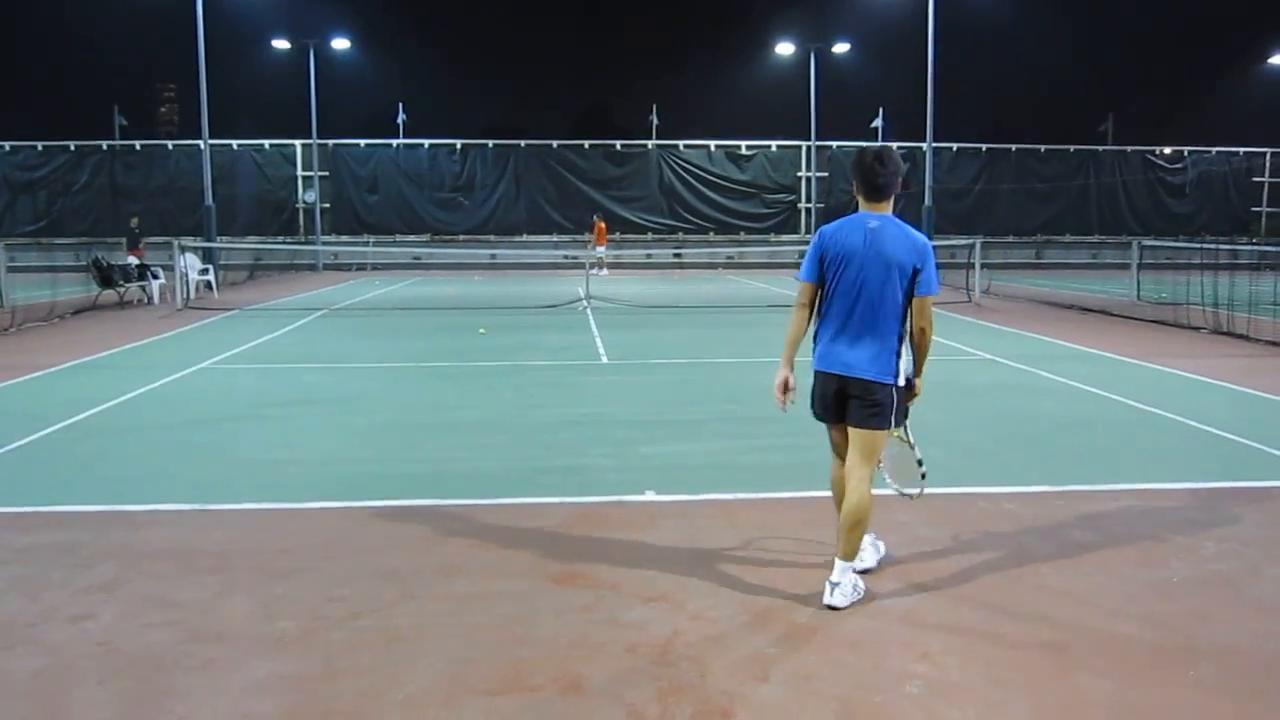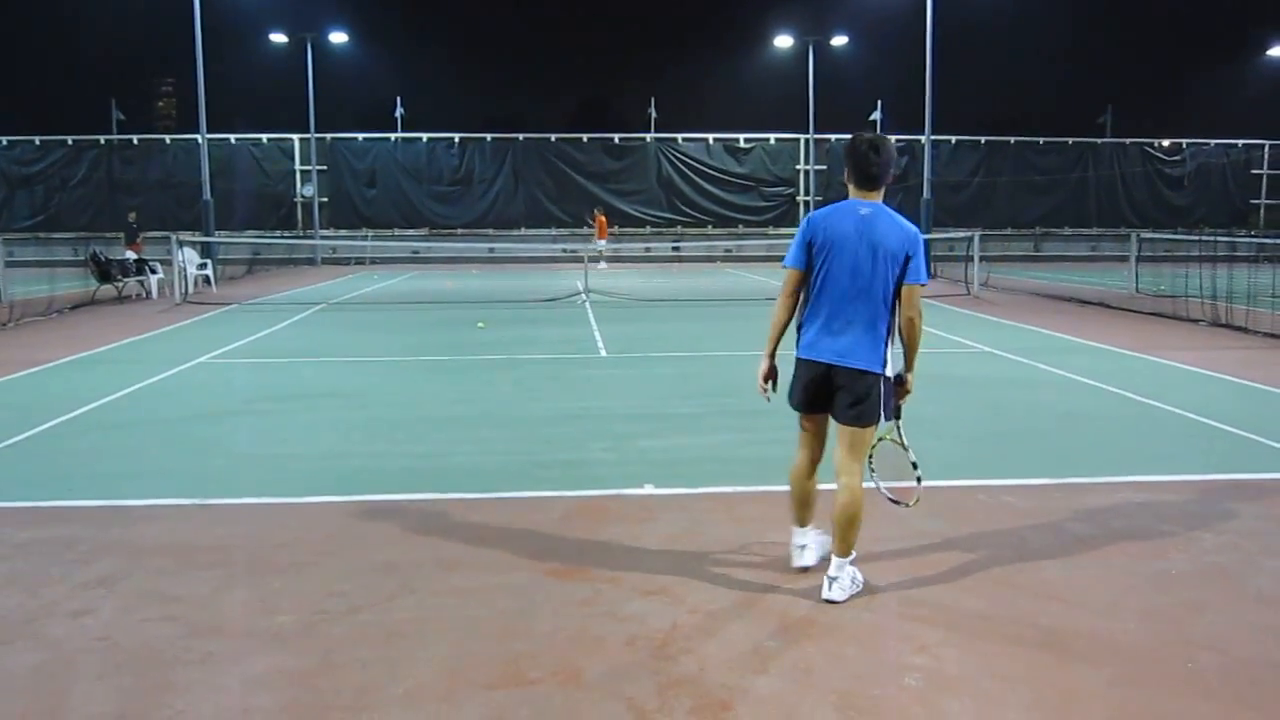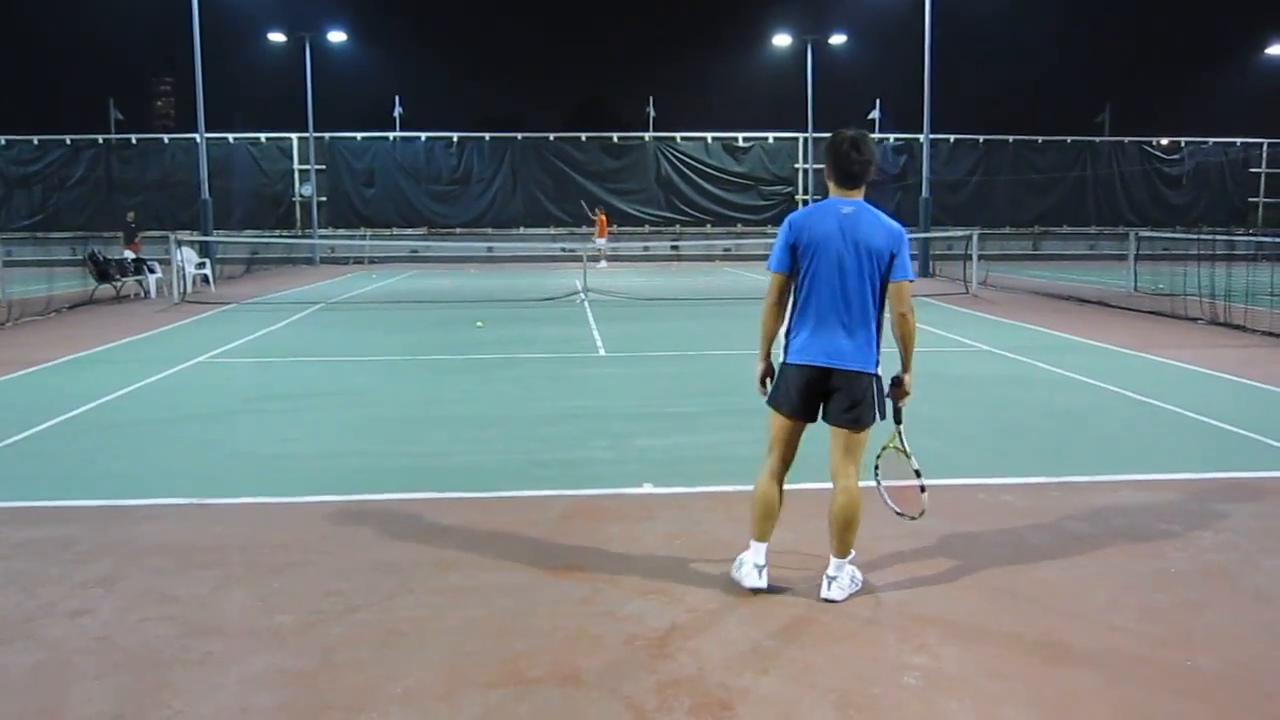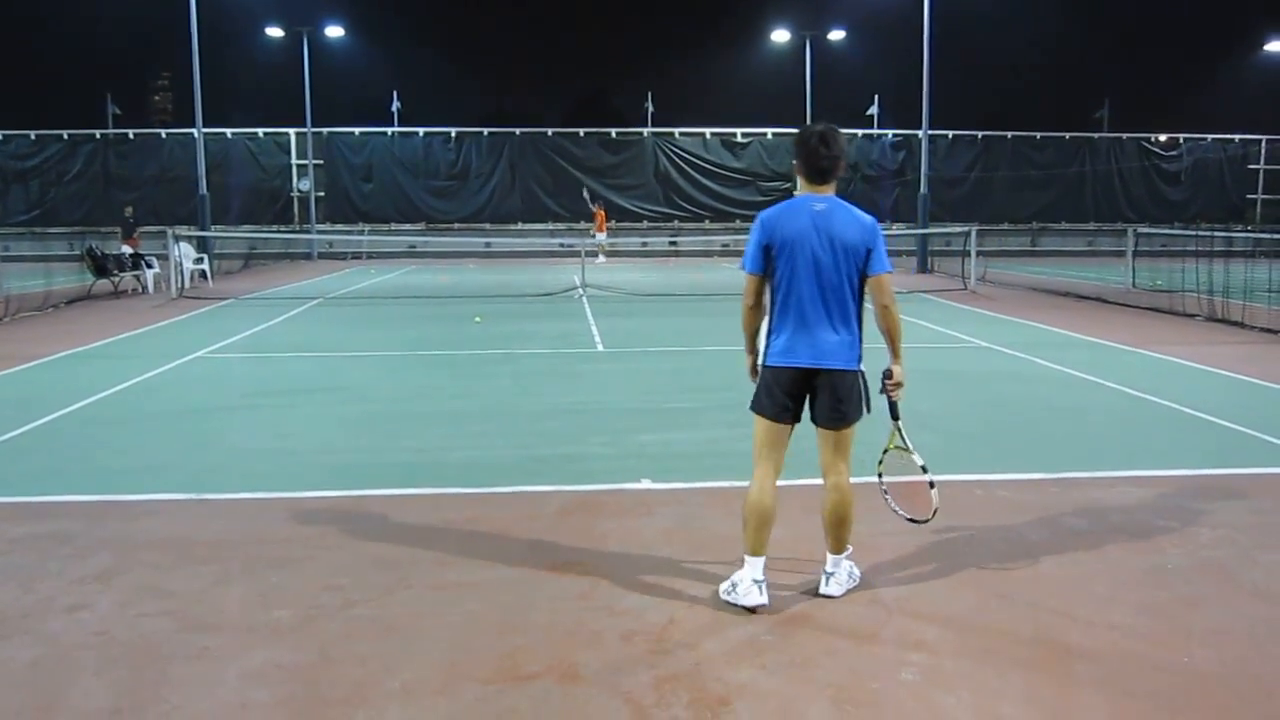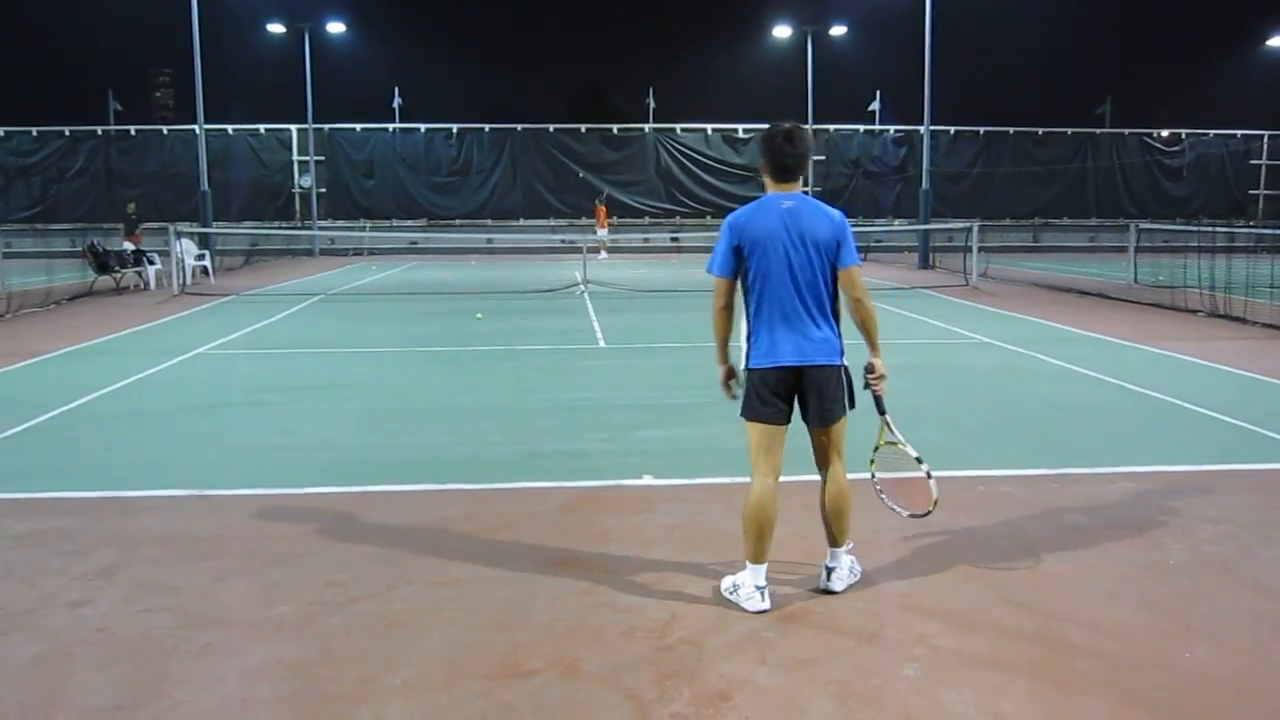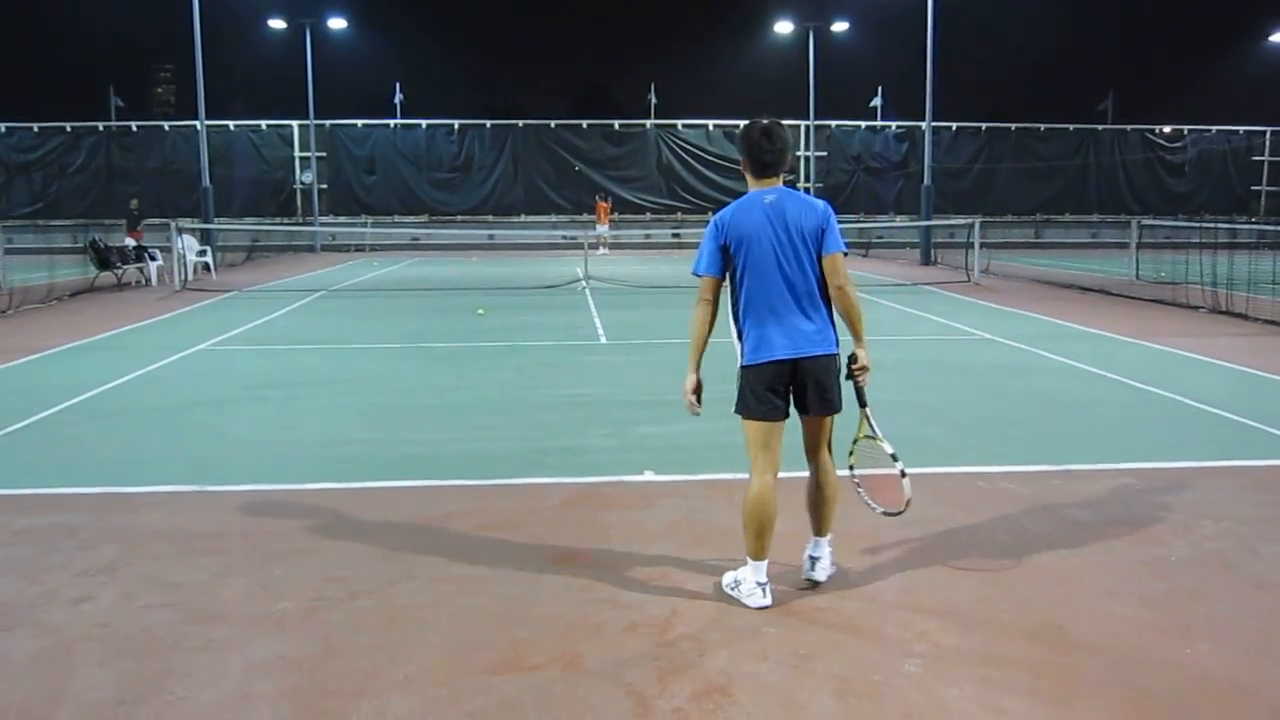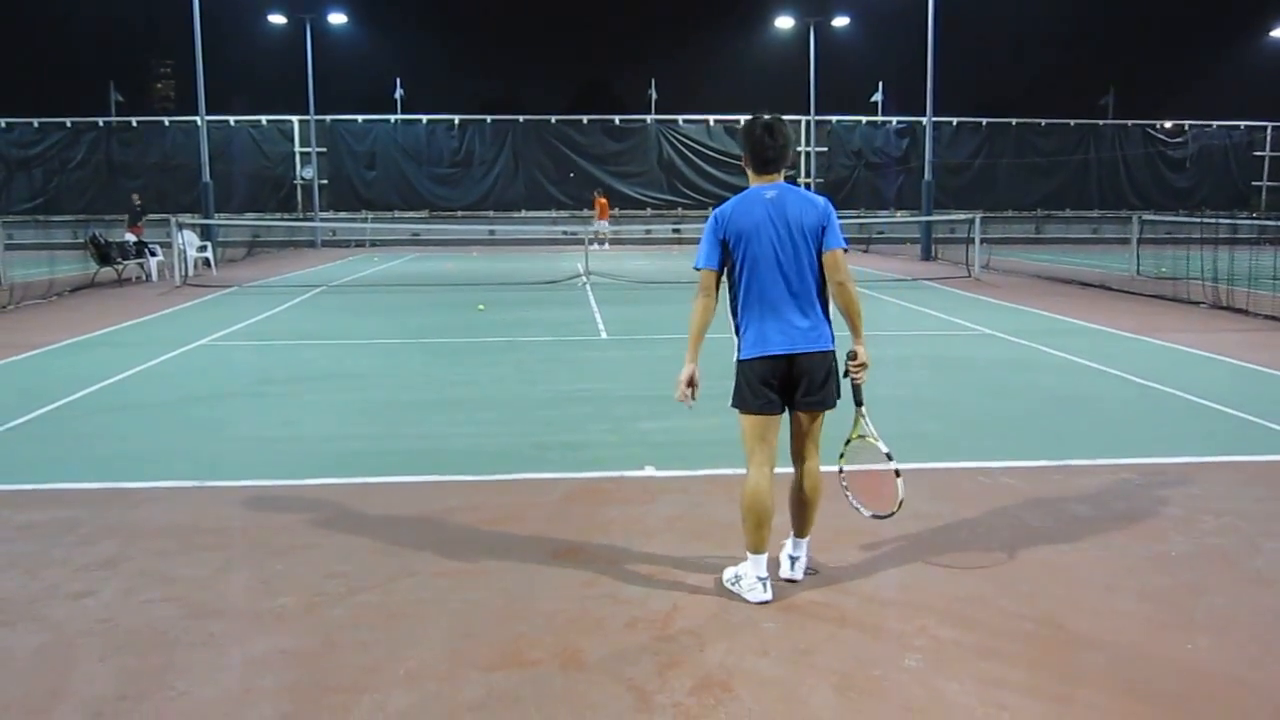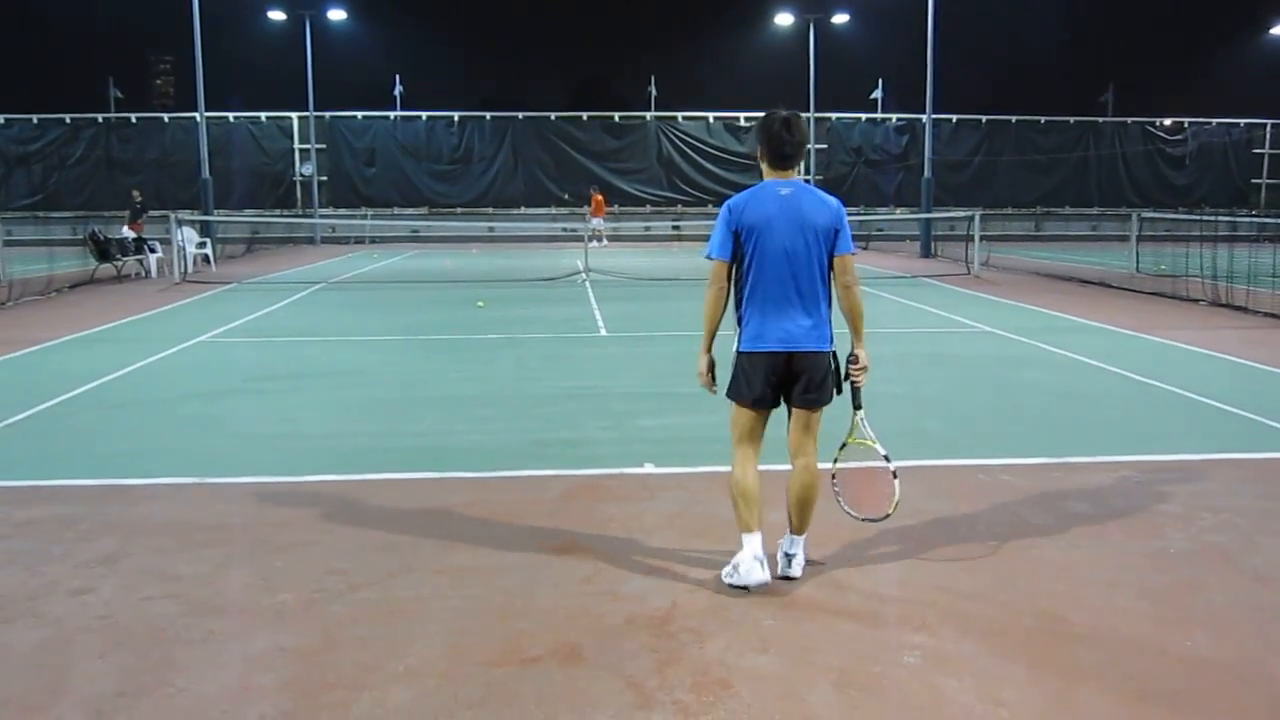
dt=0.2s
person 1, frame 1
left shoulder: (828, 236)
right shoulder: (916, 245)
left elbow: (803, 306)
right elbow: (921, 324)
left wrist: (785, 365)
right wrist: (917, 374)
left hip: (829, 368)
right hip: (879, 374)
left knee: (842, 461)
right knee: (859, 476)
left ankle: (860, 545)
right ankle: (841, 579)
person 1, frame 2
left shoulder: (816, 222)
right shoulder: (907, 235)
left elbow: (789, 295)
right elbow: (910, 315)
left wrist: (768, 353)
right wrist: (909, 370)
left hip: (812, 358)
right hip: (866, 366)
left knee: (807, 450)
right knee: (849, 471)
left ankle: (804, 540)
right ankle: (839, 573)
person 1, frame 3
left shoulder: (798, 223)
right shoulder: (891, 233)
left elbow: (775, 300)
right elbow: (902, 311)
left wrist: (763, 358)
right wrist: (906, 369)
left hip: (801, 361)
right hip: (857, 367)
left knee: (775, 462)
right knee: (846, 473)
left ankle: (755, 561)
right ankle: (839, 573)
person 1, frame 4
left shoulder: (770, 222)
right shoulder: (864, 227)
left elbow: (752, 300)
right elbow: (884, 303)
left wrist: (751, 352)
right wrist: (896, 361)
left hip: (782, 361)
right hip: (839, 364)
left knee: (765, 471)
right knee: (836, 471)
left ankle: (751, 577)
right ankle: (837, 569)
person 1, frame 5
left shoulder: (738, 223)
right shoulder: (833, 222)
left elbow: (722, 303)
right elbow: (856, 295)
left wrist: (723, 359)
right wrist: (875, 352)
left hip: (766, 363)
right hip: (823, 360)
left knee: (764, 475)
right knee: (832, 467)
left ankle: (754, 582)
right ankle: (838, 564)
person 1, frame 6
left shoulder: (725, 223)
right shoulder: (817, 211)
left elbow: (707, 301)
right elbow: (840, 284)
left wrist: (693, 367)
right wrist: (860, 343)
left hip: (761, 359)
right hip: (818, 353)
left knee: (763, 470)
right knee: (821, 458)
left ankle: (755, 578)
right ankle: (819, 555)
person 1, frame 7
left shoulder: (725, 217)
right shoulder: (818, 208)
left elbow: (706, 293)
right elbow: (840, 281)
left wrist: (690, 360)
right wrist: (859, 340)
left hip: (758, 354)
right hip: (815, 351)
left knee: (760, 464)
right knee: (807, 458)
left ankle: (756, 573)
right ankle: (797, 553)
person 1, frame 8
left shoulder: (737, 208)
right shoulder: (830, 209)
left elbow: (718, 286)
right elbow: (846, 284)
left wrist: (705, 349)
right wrist: (859, 344)
left hip: (757, 348)
right hip: (813, 349)
left knee: (745, 452)
right knee: (804, 452)
left ankle: (752, 555)
right ankle: (793, 551)
